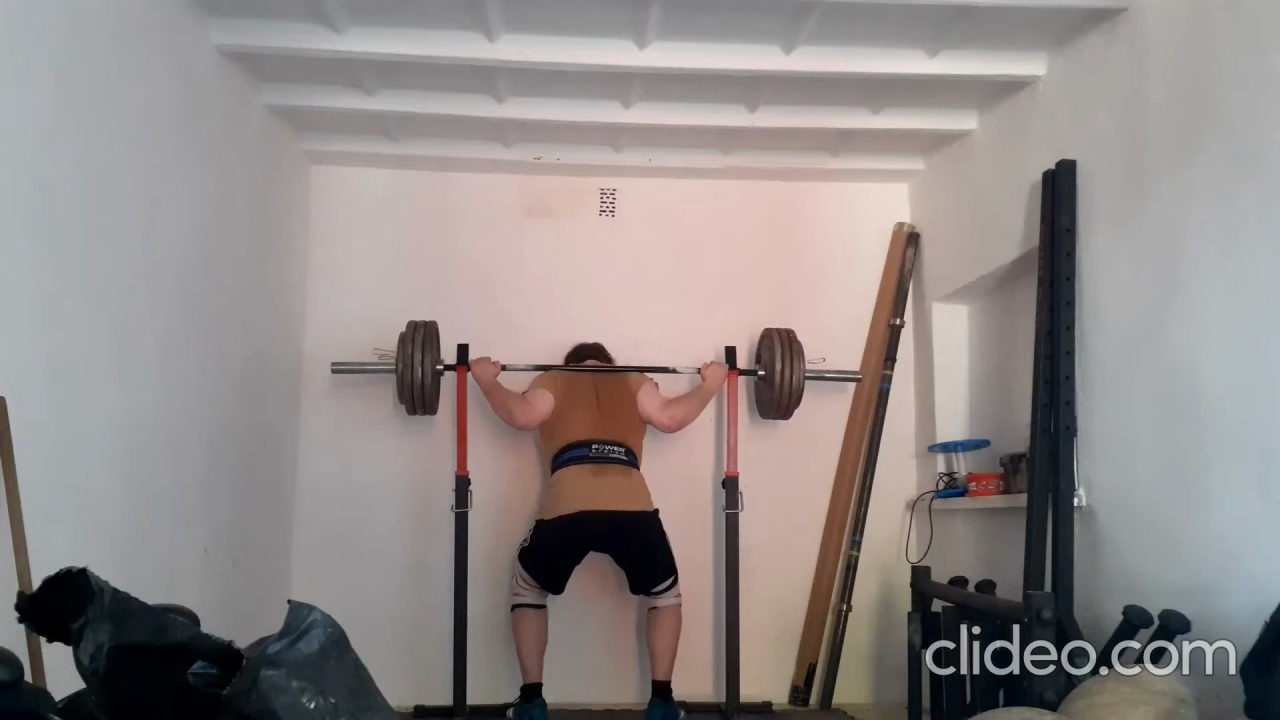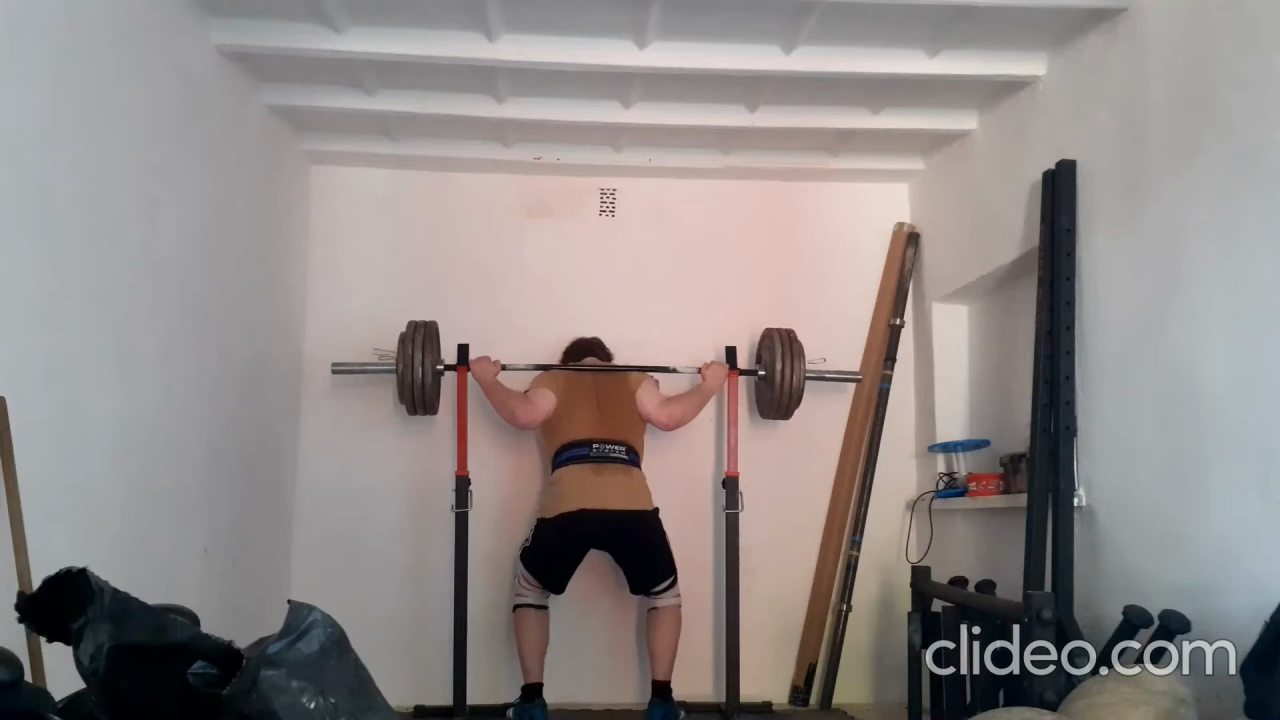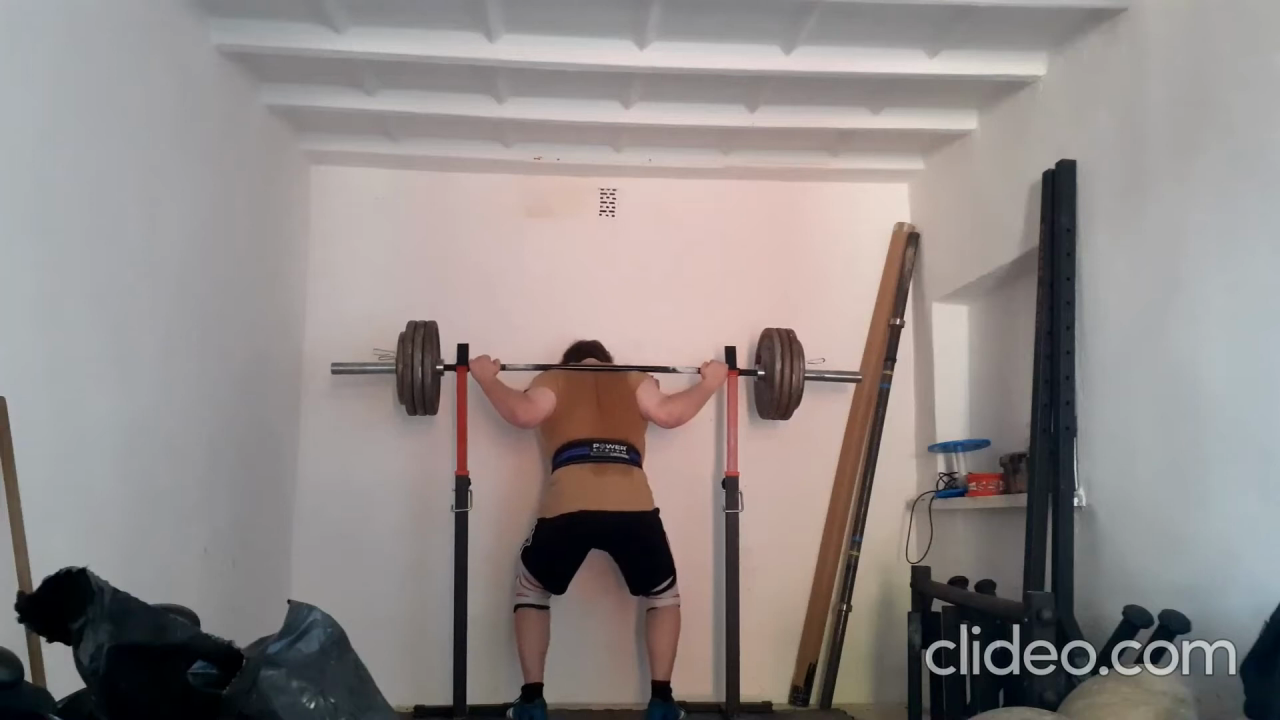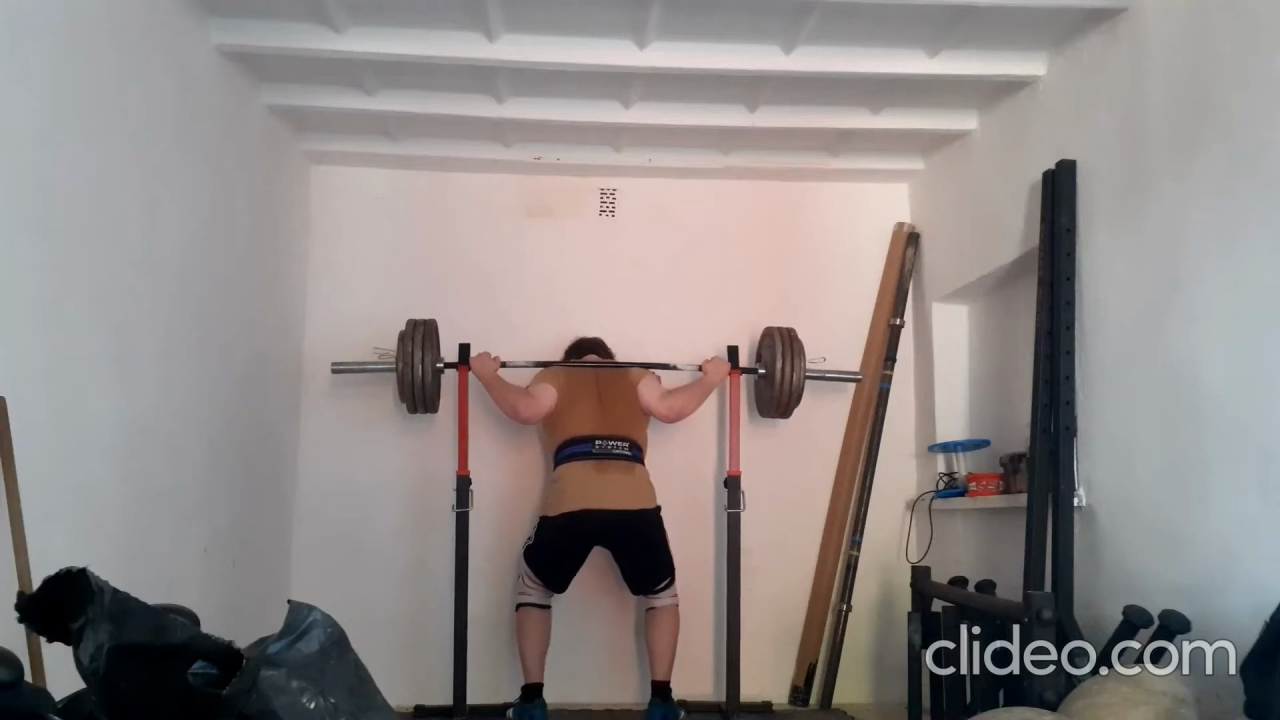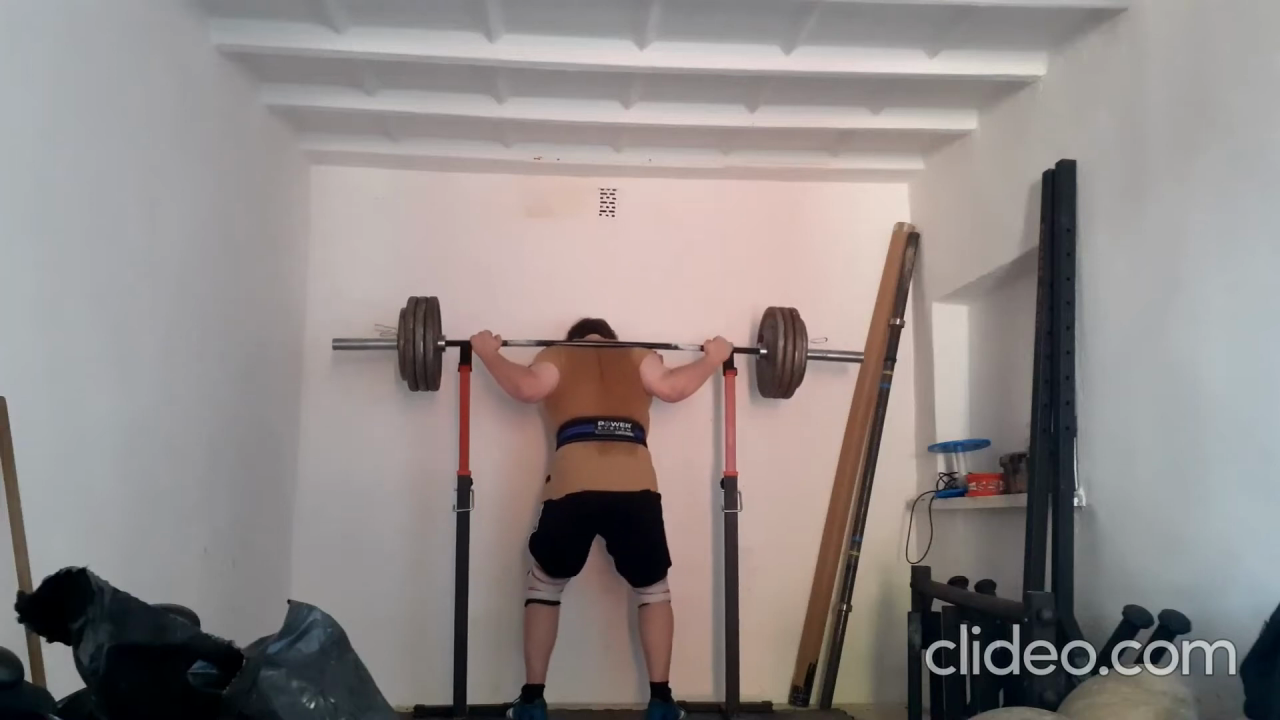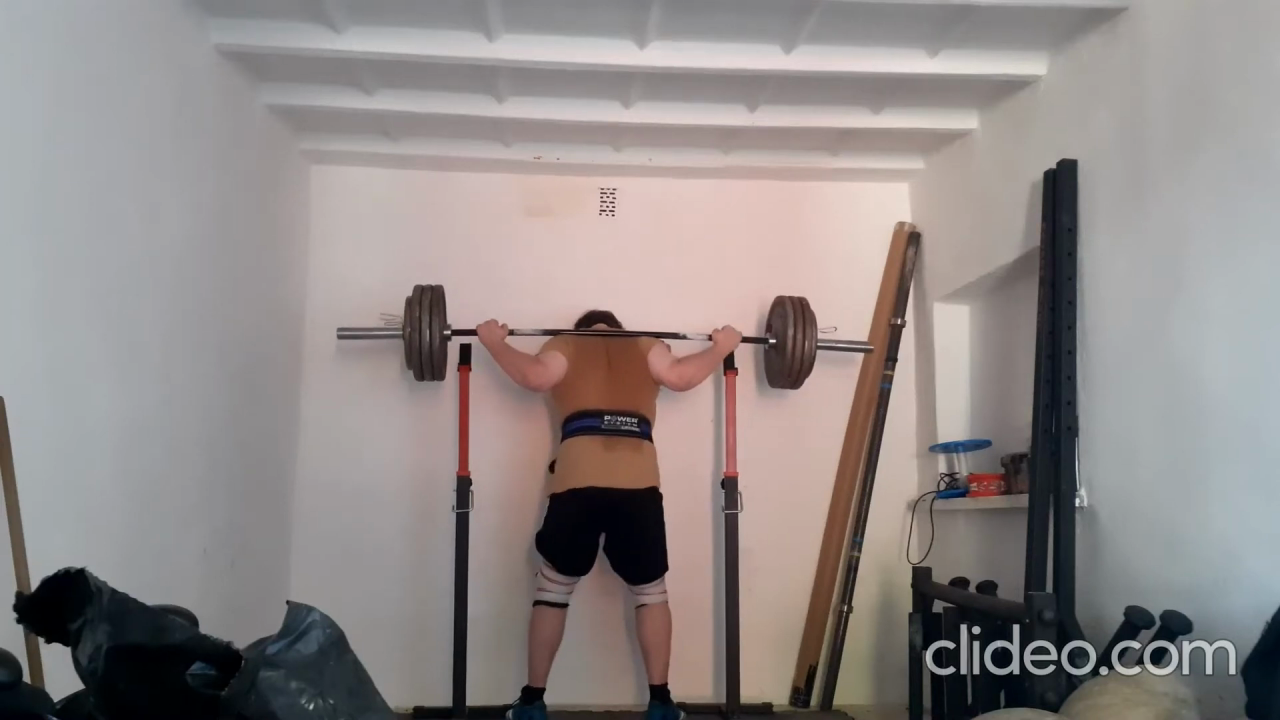
dt=0.3s
person 1, frame 1
left shoulder: (553, 381)
right shoulder: (633, 381)
left elbow: (521, 416)
right elbow: (670, 418)
left wrist: (486, 379)
right wrist: (710, 384)
left hip: (567, 507)
right hip: (632, 507)
left knee: (527, 591)
right knee: (665, 595)
person 1, frame 2
left shoulder: (553, 379)
right shoulder: (634, 379)
left elbow: (524, 415)
right elbow: (668, 416)
left wrist: (485, 379)
right wrist: (711, 384)
left hip: (567, 505)
right hip: (632, 505)
left knee: (530, 592)
right knee: (664, 595)
person 1, frame 3
left shoulder: (553, 379)
right shoulder: (634, 379)
left elbow: (524, 414)
right elbow: (669, 414)
left wrist: (486, 378)
right wrist: (711, 382)
left hip: (568, 505)
right hip: (633, 505)
left knee: (531, 592)
right knee: (663, 596)
person 1, frame 4
left shoulder: (555, 376)
right shoulder: (635, 375)
left elbow: (525, 410)
right elbow: (670, 408)
left wrist: (486, 375)
right wrist: (712, 378)
left hip: (571, 501)
right hip: (635, 503)
left knee: (533, 591)
right knee: (661, 595)
person 1, frame 5
left shoulder: (557, 355)
right shoulder: (637, 355)
left elbow: (526, 388)
right elbow: (672, 387)
left wrist: (487, 353)
right wrist: (714, 358)
left hip: (573, 485)
right hip: (635, 487)
left knee: (543, 587)
right knee: (653, 591)
person 1, frame 6
left shoulder: (564, 344)
right shoulder: (646, 345)
left elbow: (534, 376)
right elbow: (681, 376)
left wrist: (493, 342)
right wrist: (722, 347)
left hip: (578, 480)
right hip: (638, 481)
left knee: (553, 589)
right knee: (650, 592)
